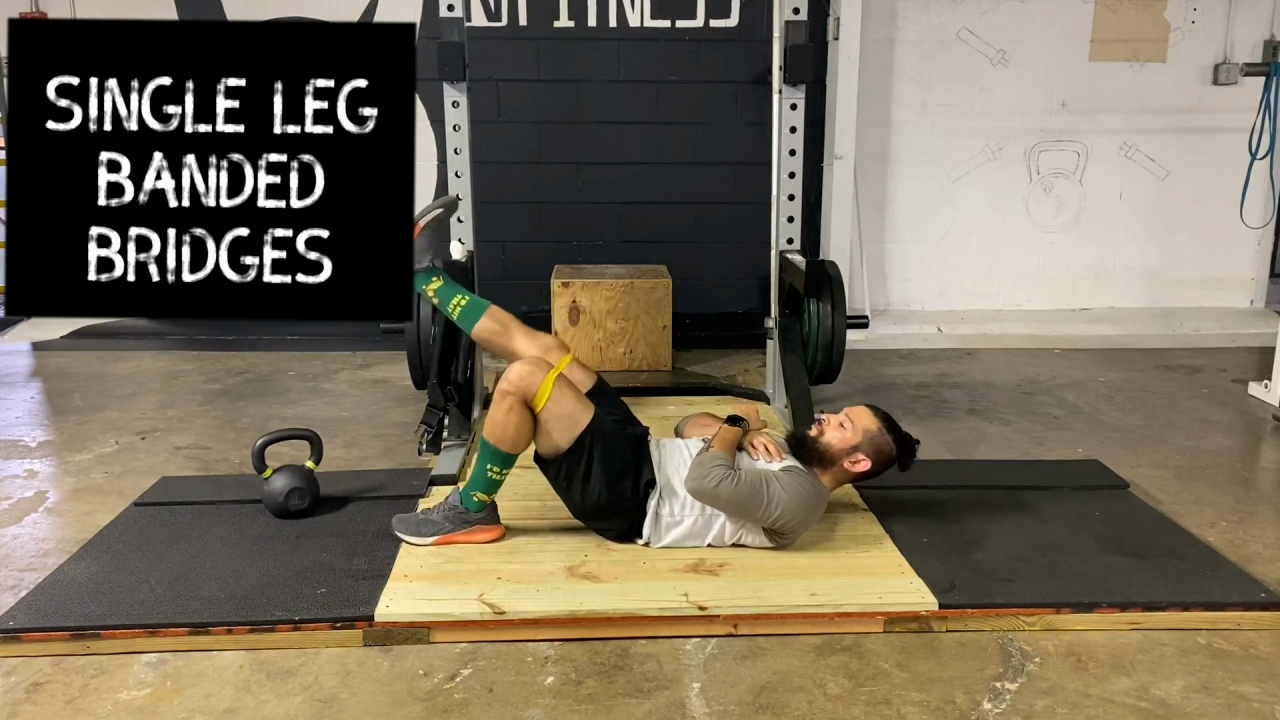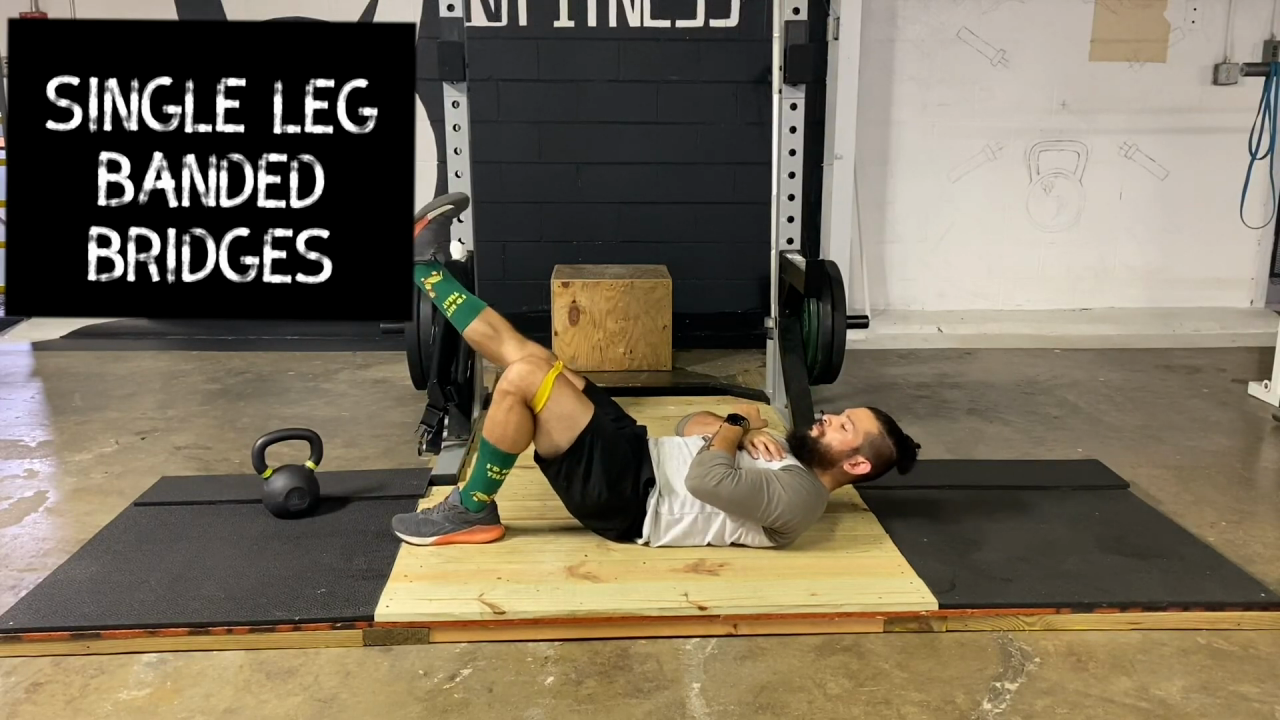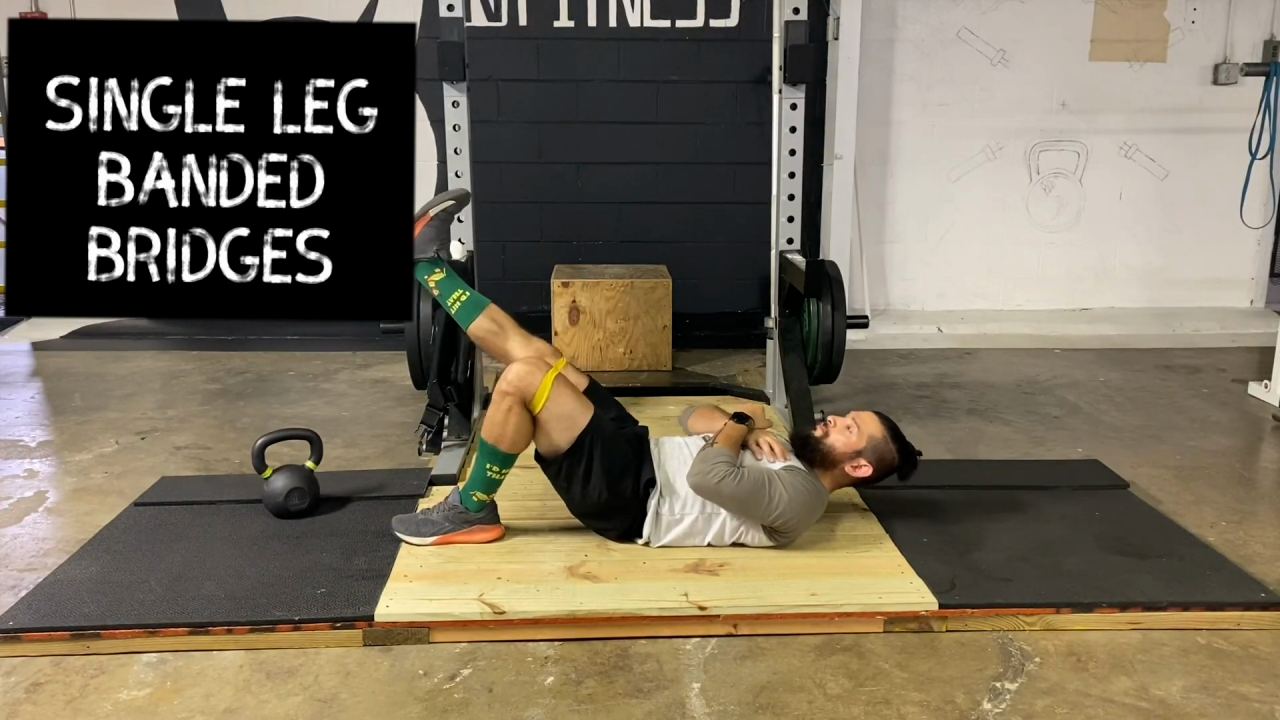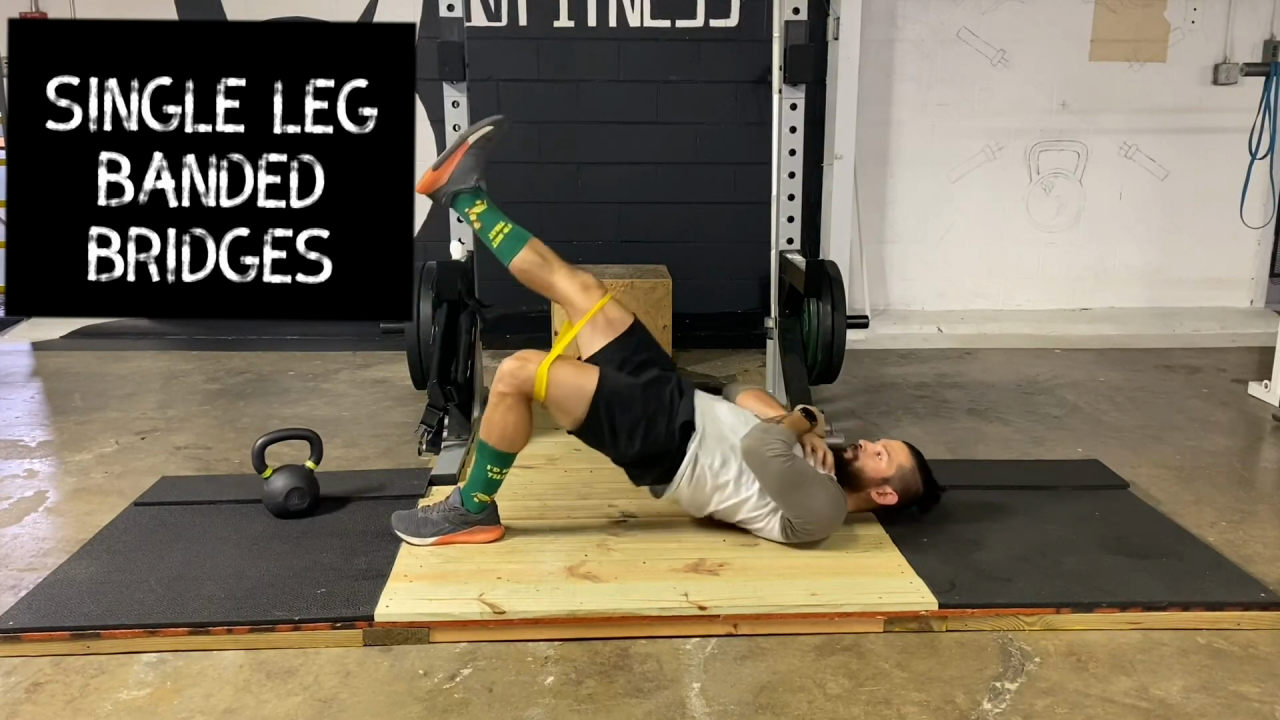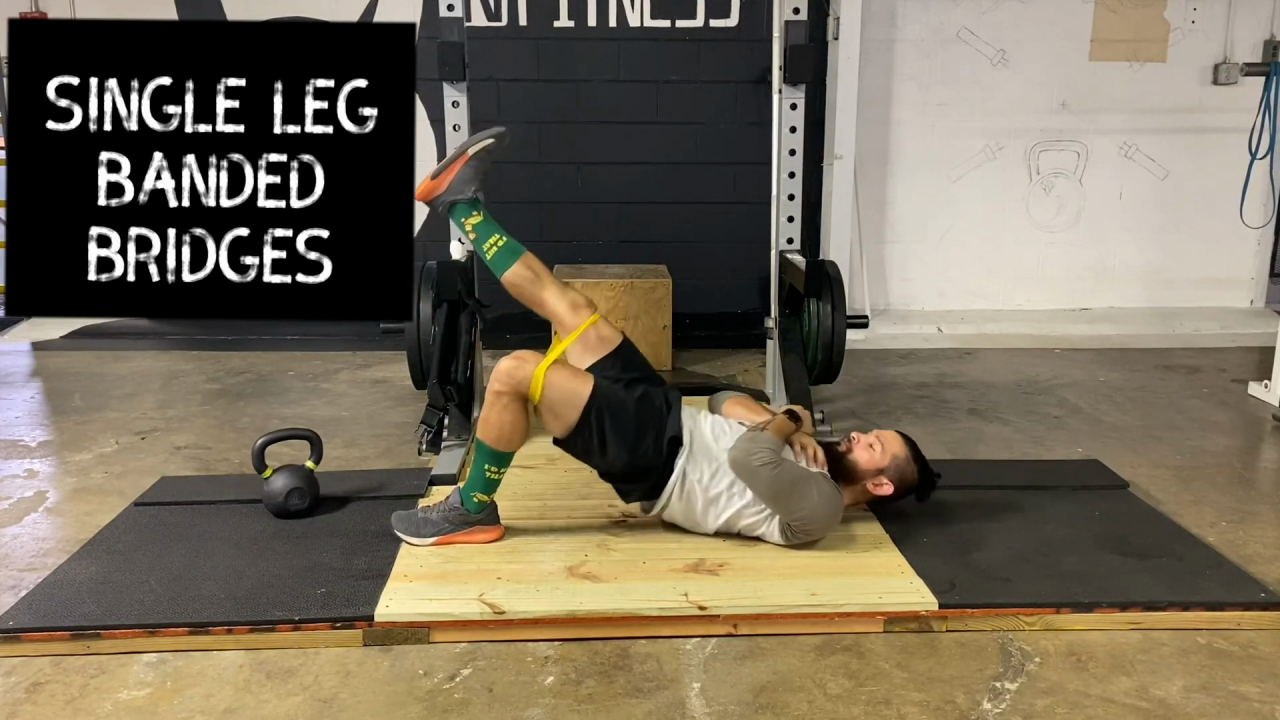
dt=0.5s
person 1, frame 1
left shoulder: (796, 499)
right shoulder: (788, 457)
left elbow: (703, 480)
right elbow: (690, 426)
left wrist: (736, 426)
right wrist: (746, 431)
left hip: (627, 500)
right hip: (640, 453)
left knee: (522, 380)
right knee: (535, 347)
left ankle: (471, 513)
right ankle: (429, 279)
person 1, frame 2
left shoulder: (798, 497)
right shoulder: (785, 453)
left elbow: (704, 479)
right elbow: (690, 425)
left wrist: (738, 423)
right wrist: (743, 430)
left hip: (625, 498)
right hip: (638, 455)
left knee: (522, 377)
right knee: (522, 354)
left ankle: (472, 511)
right ankle: (429, 269)
person 1, frame 3
left shoulder: (797, 498)
right shoulder: (784, 455)
left elbow: (707, 475)
right elbow: (694, 416)
left wrist: (743, 422)
right wrist: (747, 426)
left hip: (626, 496)
right hip: (639, 453)
left knee: (521, 378)
right knee: (531, 351)
left ankle: (472, 511)
right ankle: (432, 266)
person 1, frame 4
left shoulder: (819, 510)
right shoulder: (818, 466)
left elbow: (760, 448)
right elbow: (741, 394)
left wrist: (802, 423)
right wrist: (802, 425)
left hip: (664, 434)
right hip: (674, 403)
left knee: (517, 372)
right knee: (575, 286)
left ankle: (472, 511)
right ankle: (465, 194)
person 1, frame 5
left shoulder: (817, 507)
right shoulder: (815, 466)
left elbow: (747, 457)
right elbow: (726, 402)
left wrist: (789, 422)
right wrist: (789, 423)
left hip: (652, 455)
right hip: (666, 419)
left knee: (514, 371)
right knee: (565, 303)
left ankle: (472, 510)
right ankle: (462, 202)
